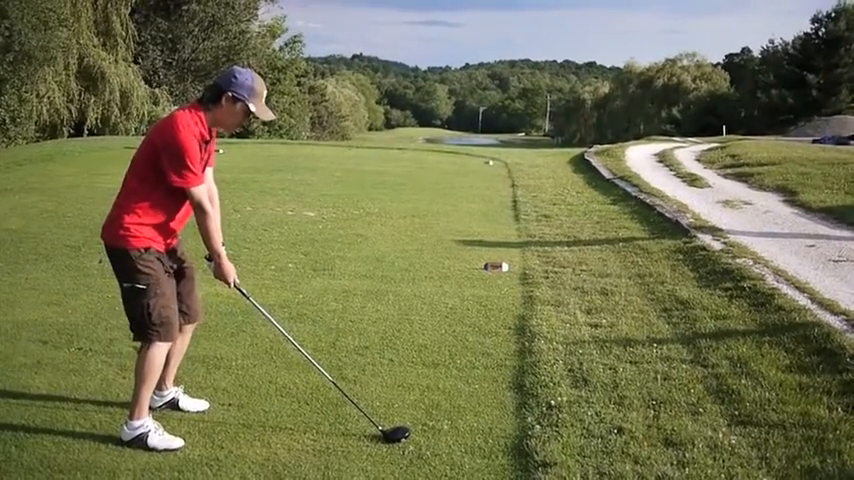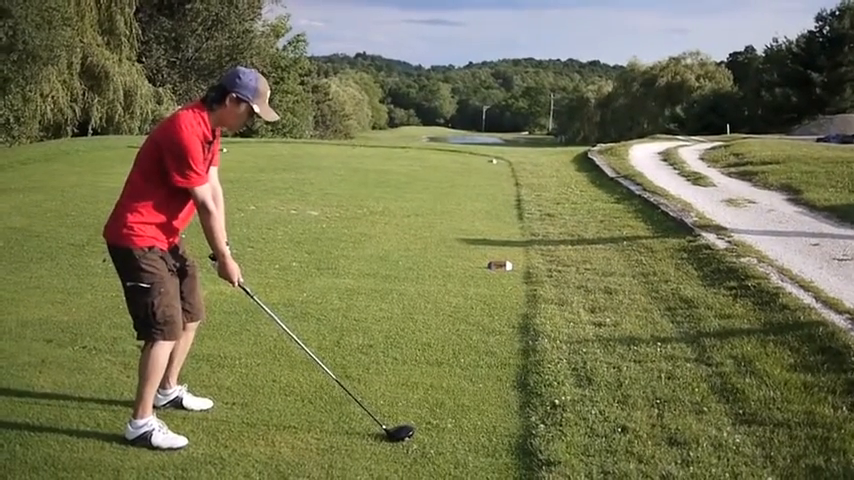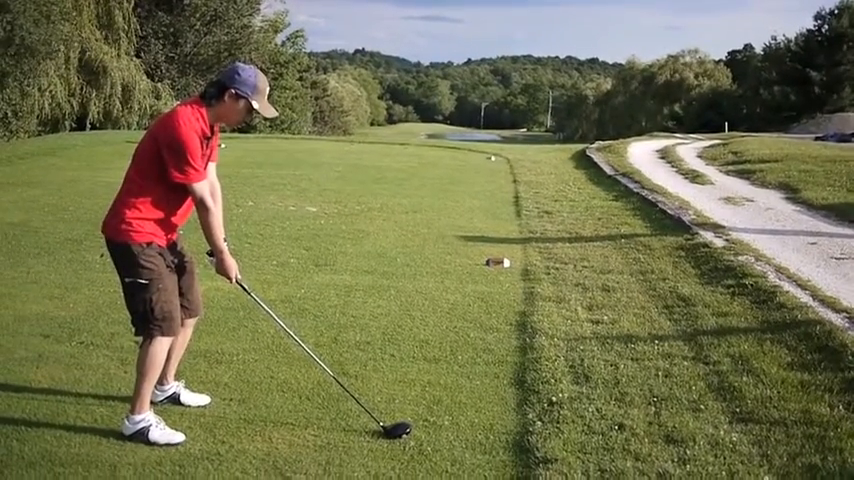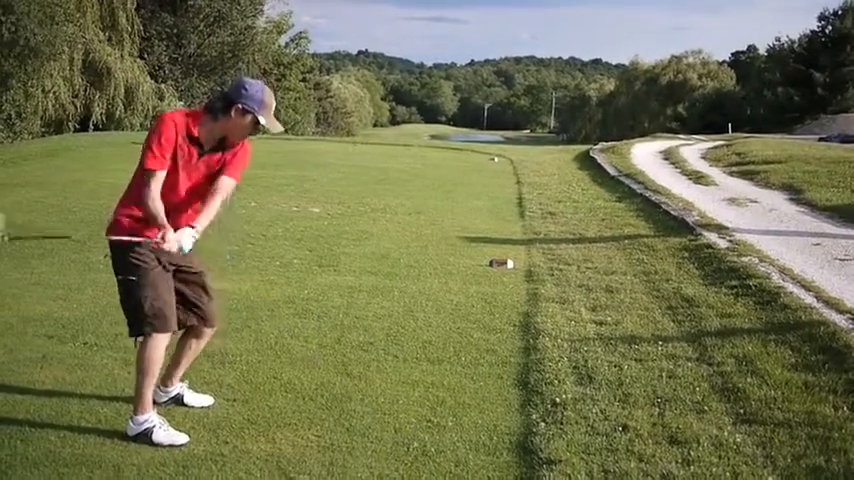
dt=0.5s
person 1, frame 1
left shoulder: (206, 127)
right shoulder: (182, 131)
left elbow: (210, 189)
right elbow: (201, 204)
left wrist: (219, 250)
right wrist: (220, 258)
left hip: (163, 237)
right hip: (135, 239)
left knee: (187, 316)
right knee: (161, 328)
left ankle: (164, 391)
right ankle: (136, 424)
person 1, frame 2
left shoulder: (210, 127)
right shoulder: (185, 131)
left elbow: (215, 190)
right elbow: (205, 204)
left wrist: (224, 249)
right wrist: (224, 258)
left hip: (165, 236)
right hip: (138, 238)
left knee: (190, 314)
right knee: (165, 327)
left ankle: (168, 390)
right ankle: (141, 422)
person 1, frame 3
left shoulder: (209, 123)
right shoulder: (184, 126)
left elbow: (212, 184)
right elbow: (202, 201)
left wrist: (222, 245)
right wrist: (222, 255)
left hip: (163, 232)
right hip: (136, 233)
left knee: (188, 311)
right knee: (162, 323)
left ankle: (165, 385)
right ankle: (137, 418)
person 1, frame 4
left shoulder: (237, 147)
right shoulder: (171, 125)
left elbow: (218, 196)
right elbow: (150, 193)
left wrist: (189, 233)
right wrist: (166, 229)
left hip: (178, 240)
right hip: (137, 235)
left knee: (204, 320)
right knee: (159, 324)
left ankle: (169, 386)
right ankle: (142, 418)
